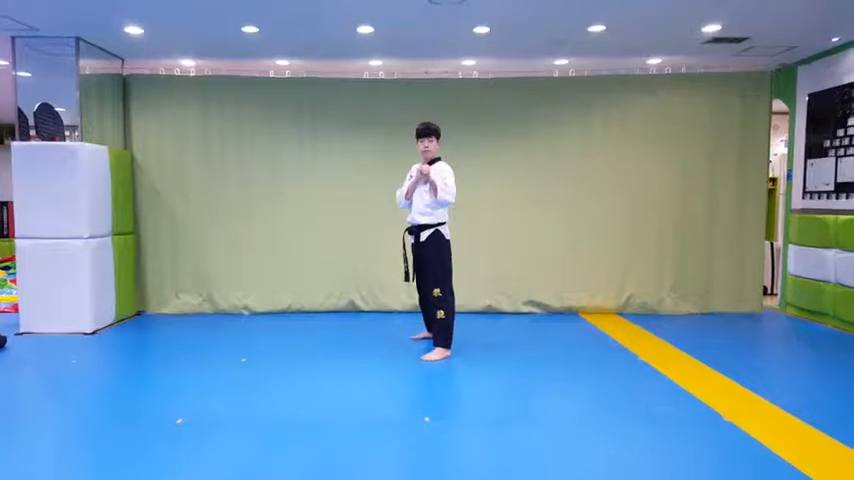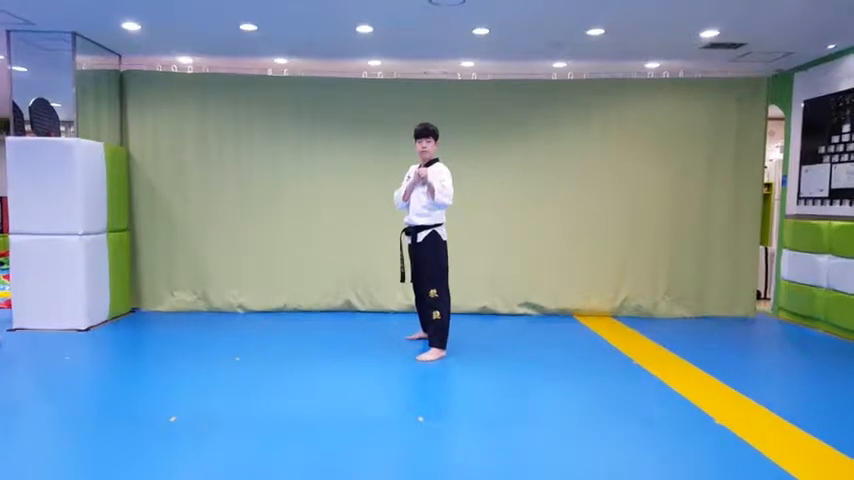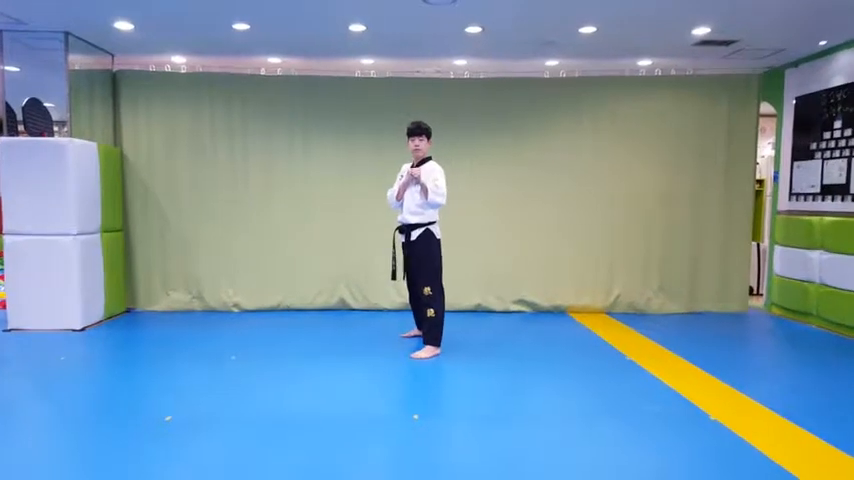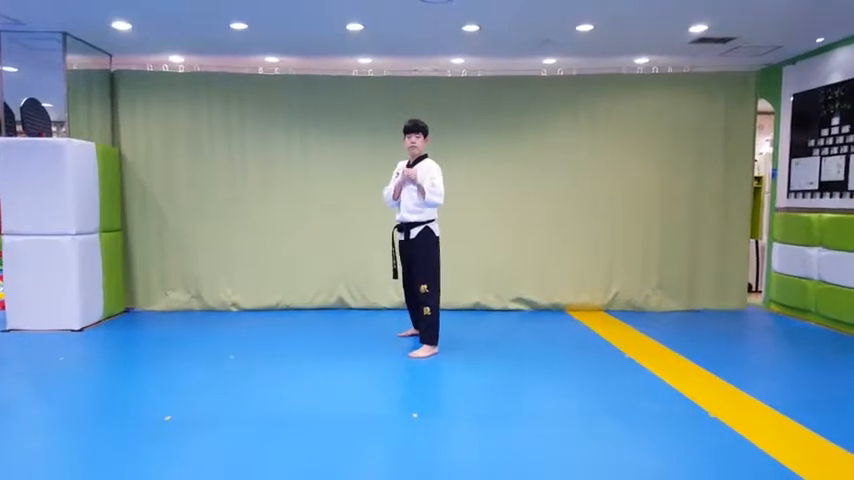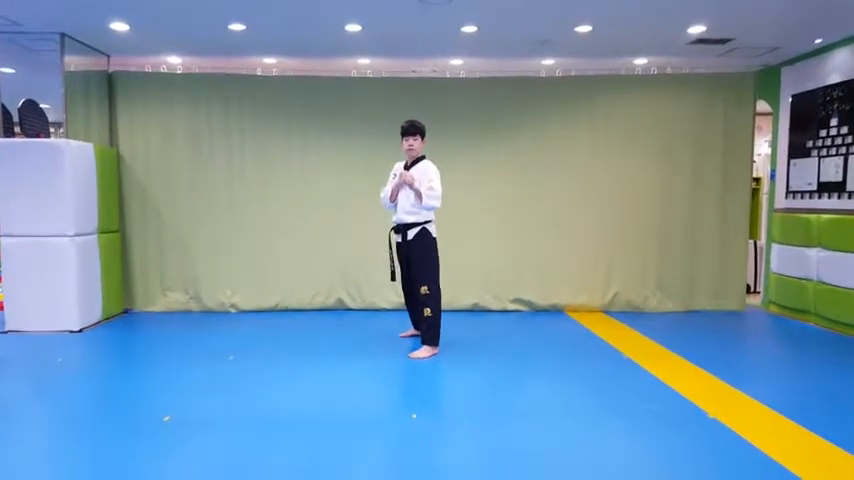
dt=0.3s
person 1, frame 1
left shoulder: (443, 169)
right shoulder: (414, 170)
left elbow: (447, 198)
right elbow: (402, 202)
left wrist: (430, 178)
right wrist: (416, 180)
left hip: (435, 235)
right hip: (418, 235)
left knee: (439, 288)
right knee: (423, 285)
left ankle: (443, 346)
right ankle: (432, 328)
person 1, frame 2
left shoulder: (441, 170)
right shoulder: (412, 171)
left elbow: (445, 200)
right elbow: (400, 203)
left wrist: (428, 181)
right wrist: (413, 183)
left hip: (432, 236)
right hip: (414, 236)
left knee: (436, 288)
right knee: (420, 286)
left ankle: (438, 346)
right ankle: (427, 329)
person 1, frame 3
left shoulder: (434, 169)
right shoulder: (405, 169)
left elbow: (438, 200)
right elbow: (393, 202)
left wrist: (421, 181)
right wrist: (406, 183)
left hip: (426, 234)
right hip: (408, 234)
left knee: (429, 286)
right knee: (414, 284)
left ankle: (433, 343)
right ankle: (422, 326)
person 1, frame 4
left shoulder: (431, 167)
right shoulder: (401, 167)
left elbow: (436, 199)
right elbow: (389, 200)
left wrist: (417, 181)
right wrist: (401, 182)
left hip: (424, 232)
right hip: (404, 232)
left knee: (426, 285)
right knee: (410, 282)
left ankle: (430, 343)
right ankle: (419, 325)
person 1, frame 5
left shoulder: (428, 168)
right shoulder: (397, 168)
left elbow: (434, 202)
right elbow: (387, 202)
left wrist: (414, 186)
right wrist: (398, 184)
left hip: (421, 233)
right hip: (402, 234)
left knee: (426, 286)
right knee: (409, 284)
left ankle: (431, 344)
right ankle: (418, 326)
